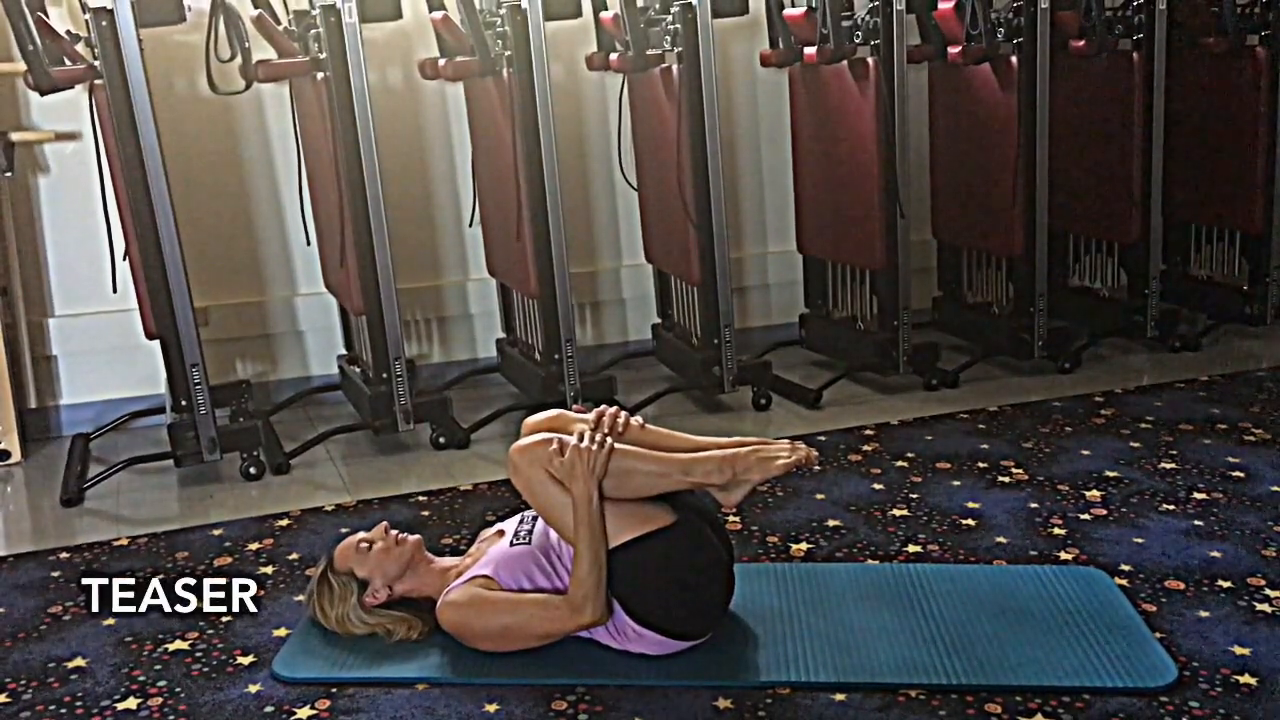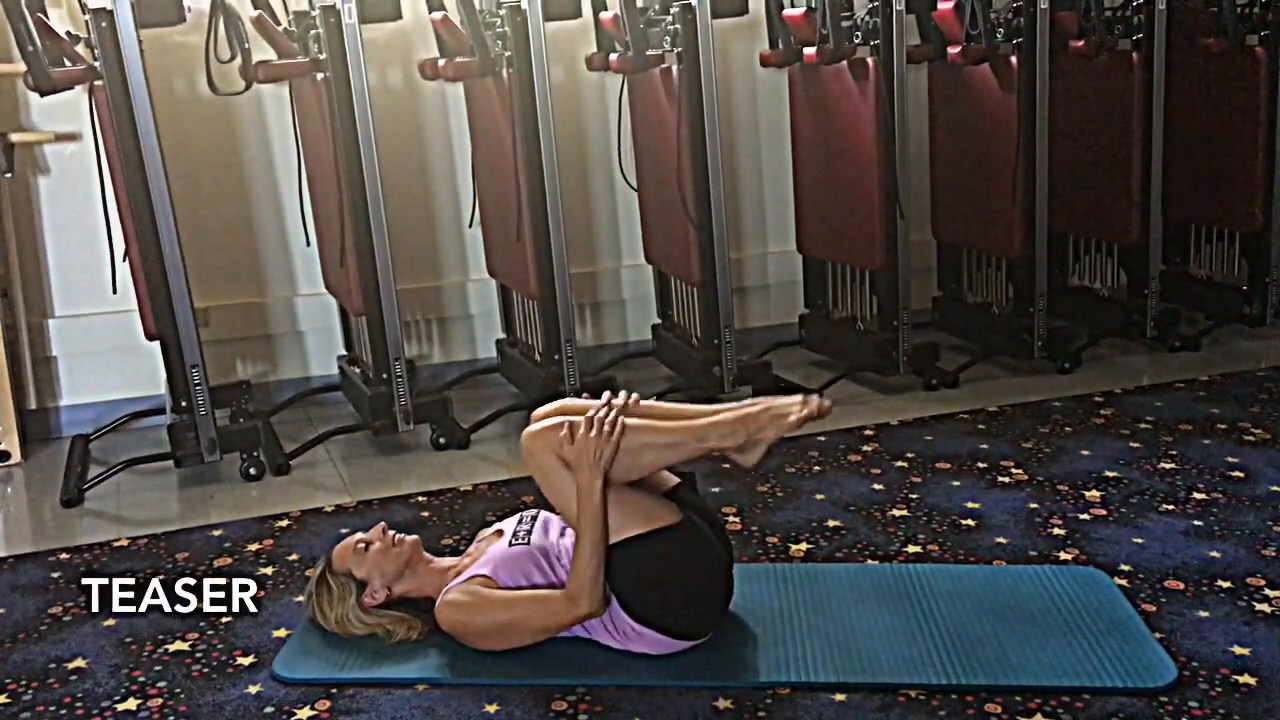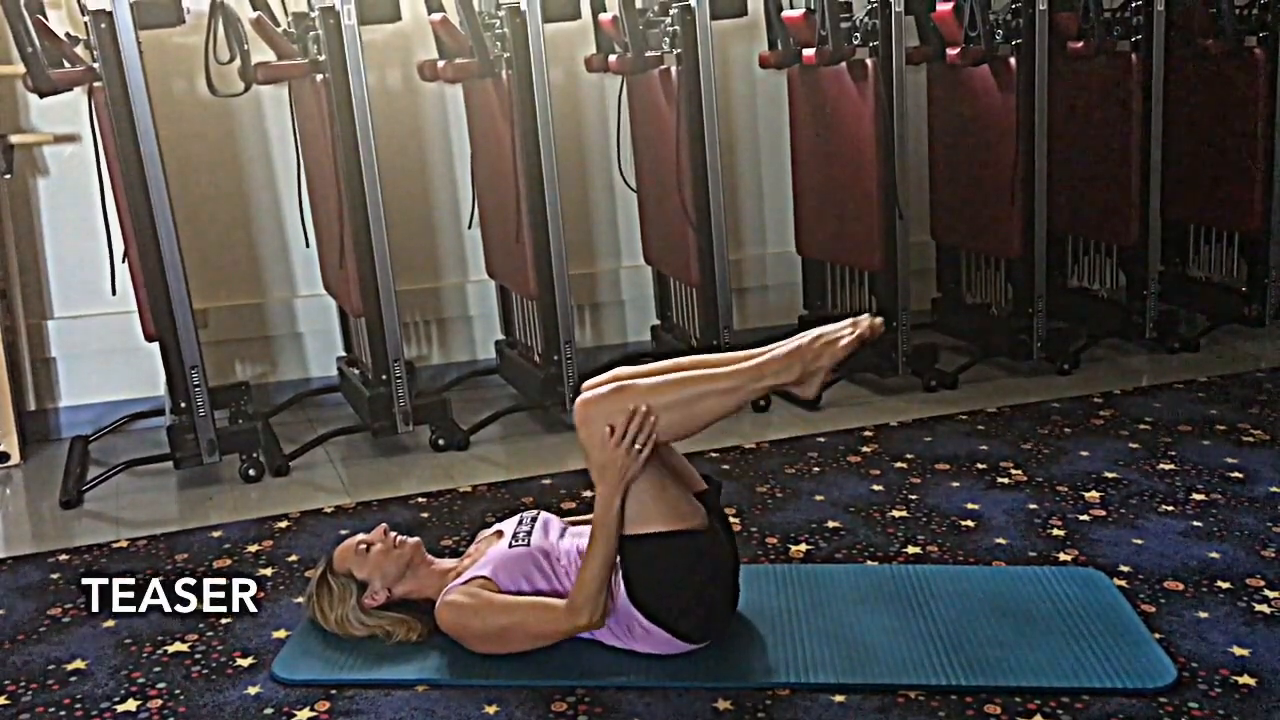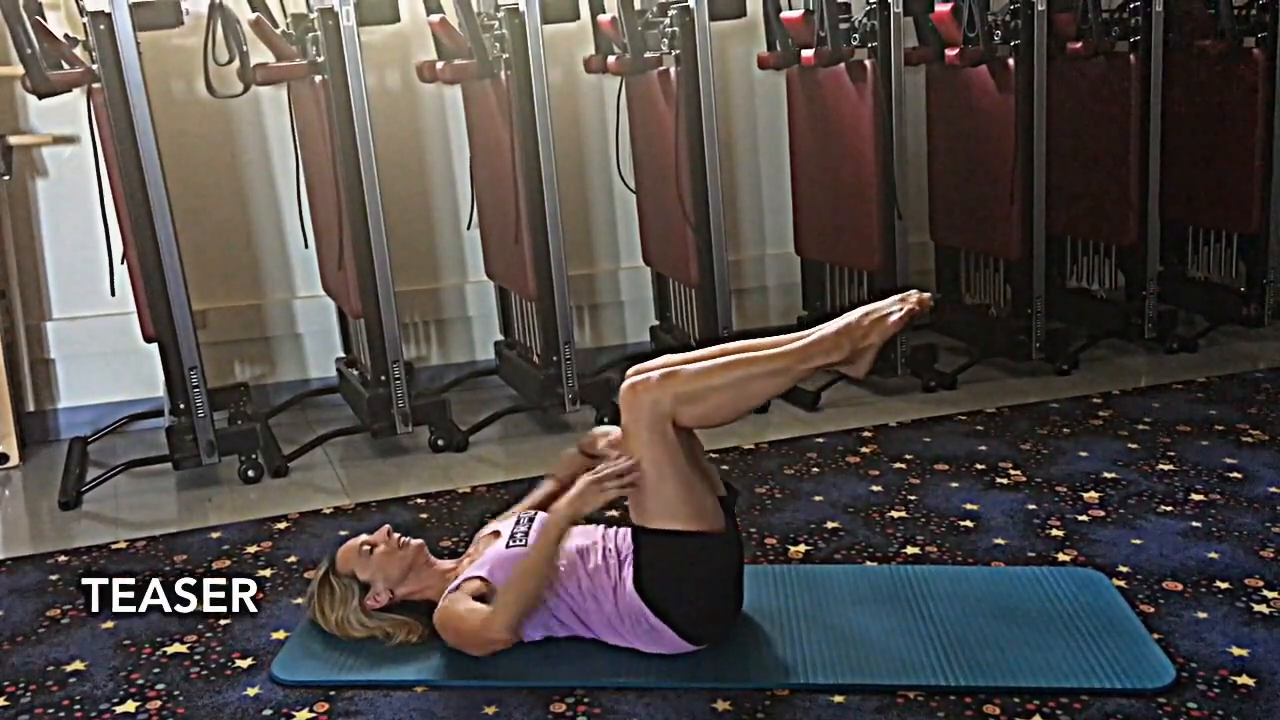
dt=0.4s
person 1, frame 1
left shoulder: (485, 546)
right shoulder: (457, 610)
left elbow: (599, 521)
right elbow: (586, 611)
left wrist: (605, 437)
right wrist: (584, 489)
left hip: (689, 552)
right hip: (672, 595)
left knee: (546, 428)
right knee: (533, 455)
left ankle: (734, 452)
right ankle: (724, 471)
person 1, frame 2
left shoulder: (485, 545)
right shoulder: (456, 610)
left elbow: (598, 521)
right elbow: (582, 602)
left wrist: (608, 433)
right wrist: (590, 478)
left hip: (688, 552)
right hip: (674, 596)
left knee: (555, 420)
right knee: (547, 440)
left ankle: (742, 423)
right ankle: (738, 431)
person 1, frame 3
left shoulder: (487, 547)
right shoulder: (458, 611)
left elbow: (602, 529)
right elbow: (585, 612)
left wrist: (623, 488)
right wrist: (611, 488)
left hip: (693, 560)
right hip: (682, 600)
left knee: (606, 397)
right knee: (598, 408)
left ankle: (791, 362)
right ankle: (790, 364)
person 1, frame 4
left shoulder: (483, 543)
right shoulder: (455, 613)
left elbow: (545, 495)
right elbow: (501, 626)
left wrist: (587, 451)
right wrist: (568, 513)
left hip: (692, 568)
right hip: (683, 605)
left knee: (650, 385)
right knee: (647, 394)
left ankle: (837, 341)
right ankle: (837, 344)
